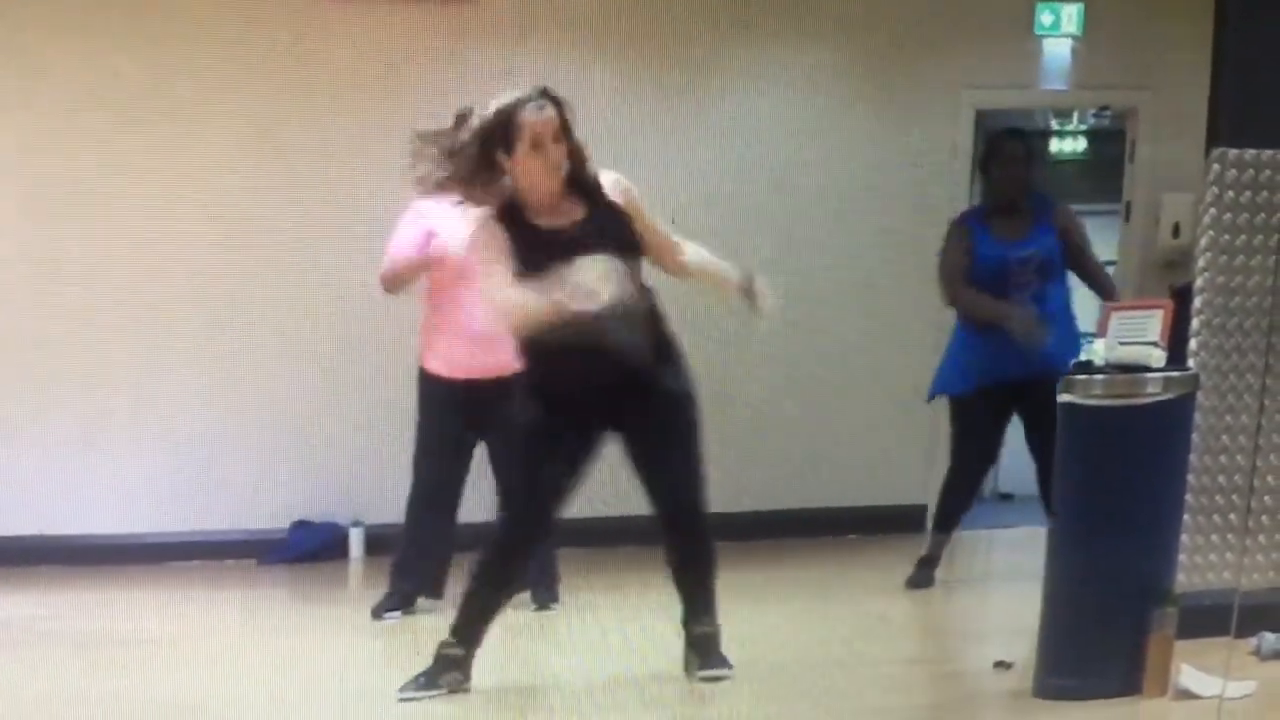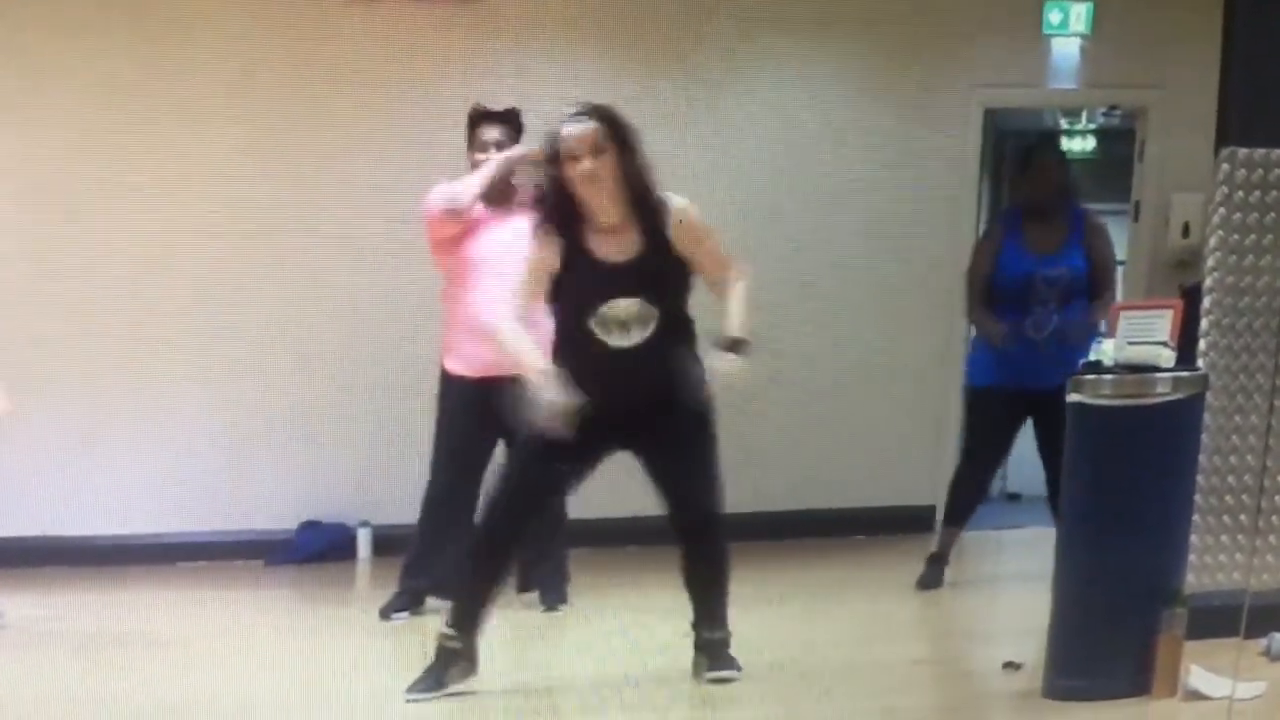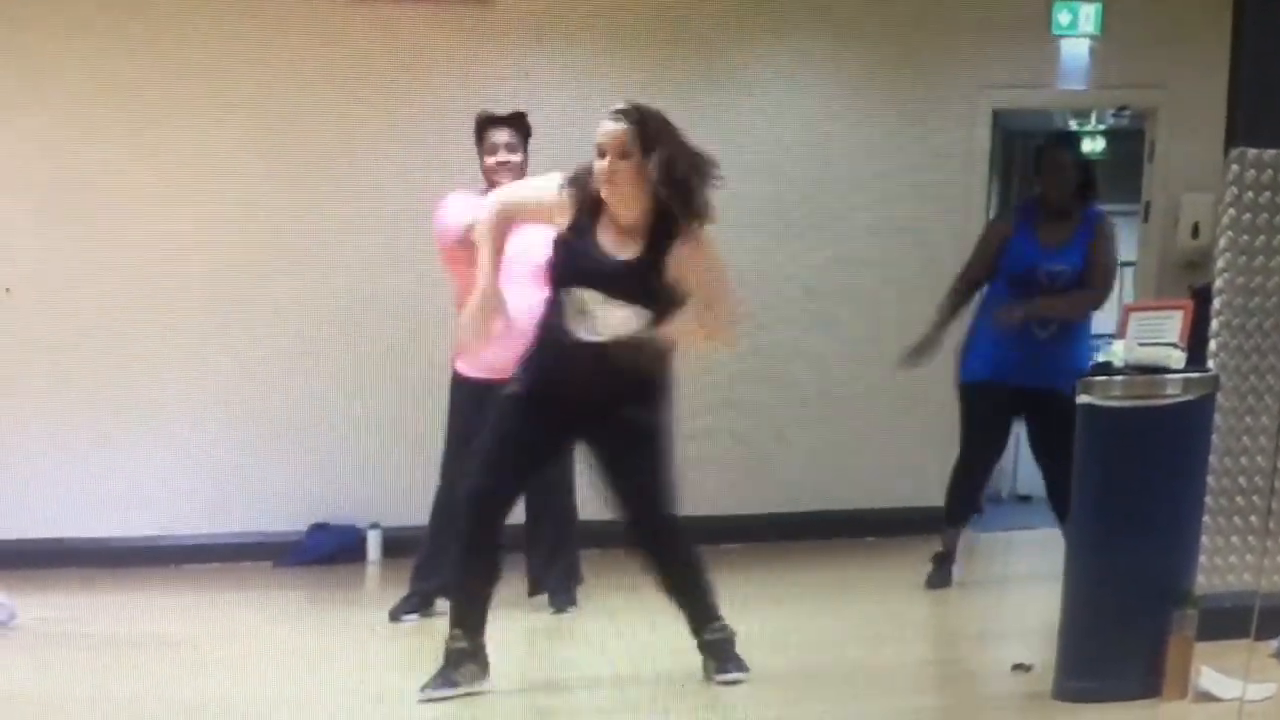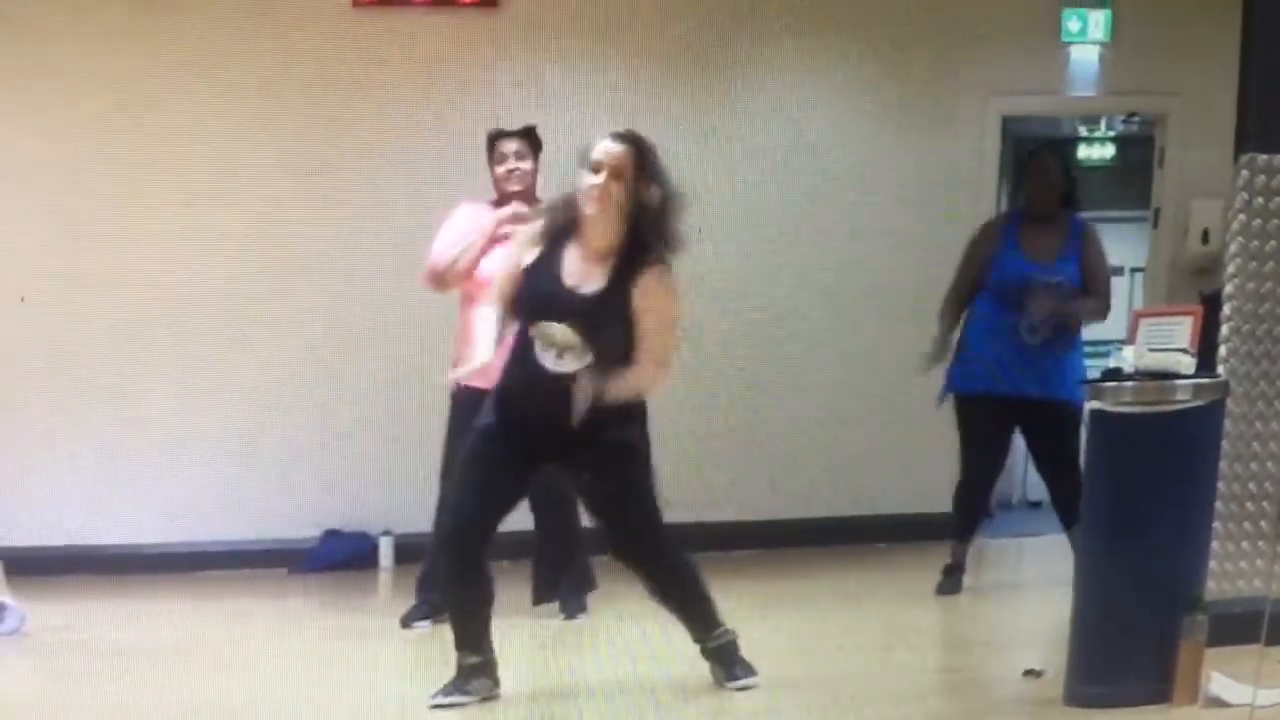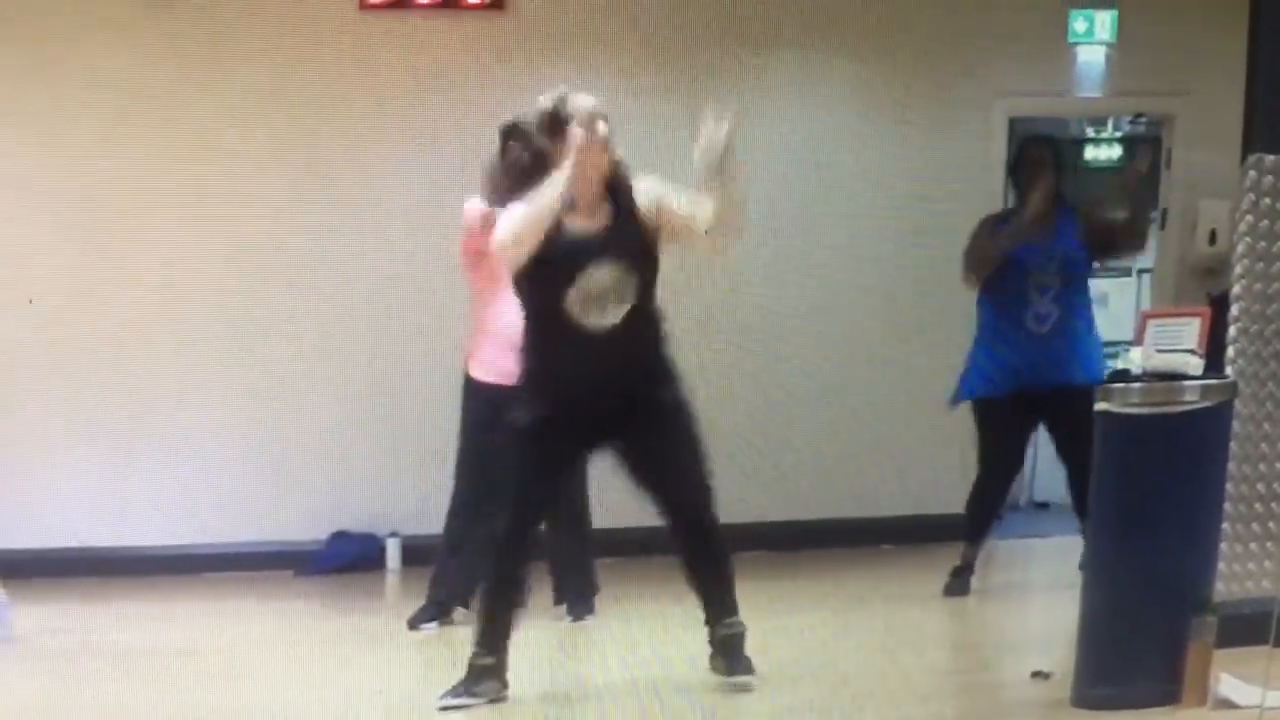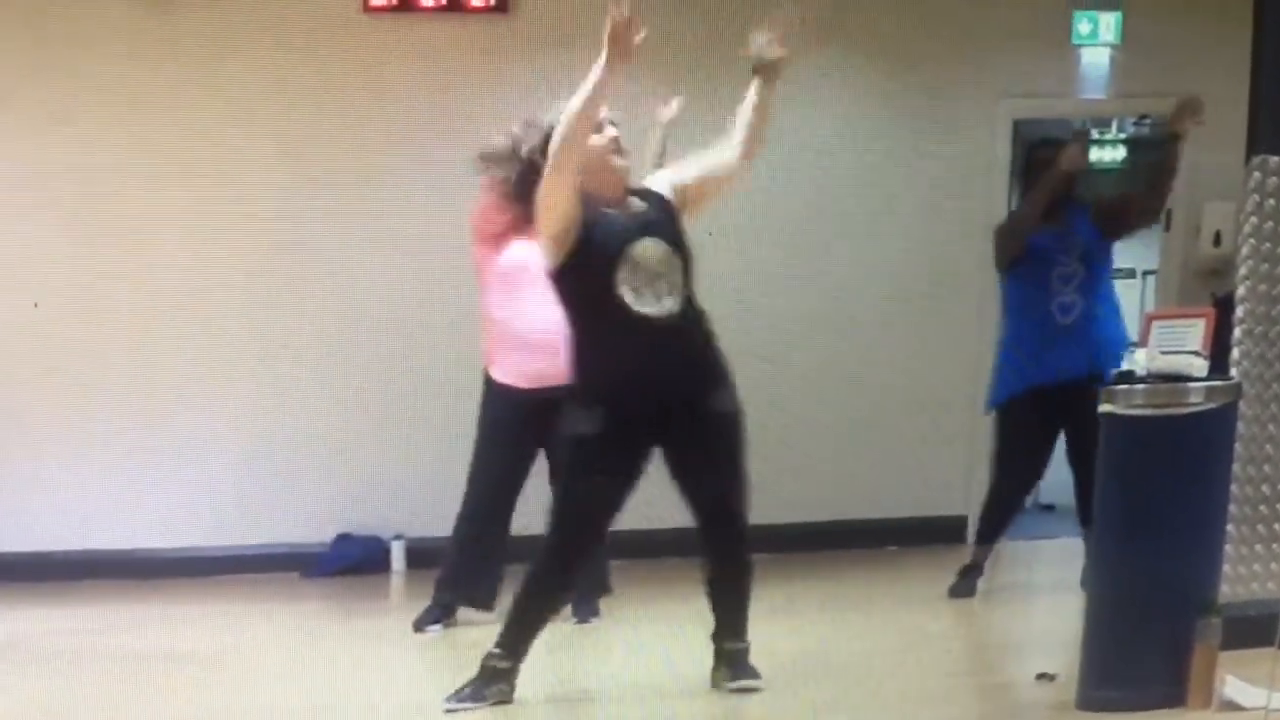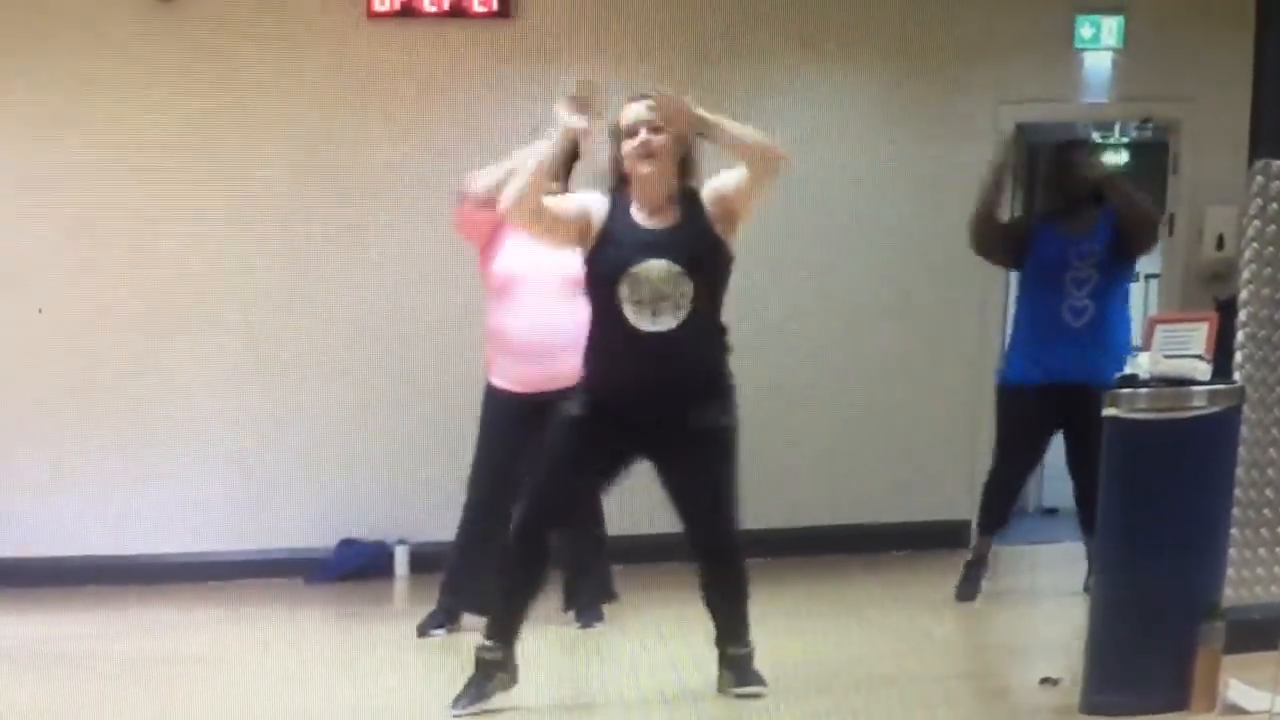
dt=0.2s
person 1, frame 1
left shoulder: (611, 192)
right shoulder: (498, 226)
left elbow: (671, 254)
left wrist: (736, 280)
left hip: (652, 383)
right hip: (564, 398)
left knee: (685, 511)
right knee: (521, 528)
left ankle: (702, 640)
right ankle: (455, 657)
person 1, frame 2
left shoulder: (671, 217)
right shoulder: (551, 235)
left elbow: (730, 276)
right elbow: (516, 320)
left wrist: (732, 339)
right wrist: (541, 381)
left hip: (670, 403)
right hip: (578, 404)
left knee: (701, 520)
right knee: (503, 518)
left ankle: (712, 643)
right ankle: (455, 651)
person 1, frame 3
left shoulder: (683, 241)
right shoulder: (572, 201)
left elbow: (721, 325)
right elbow: (498, 205)
left wrist: (645, 326)
right wrist: (486, 292)
left hip: (626, 404)
right hip: (542, 389)
left knee: (654, 528)
right knee: (481, 509)
left ankle: (715, 642)
right ankle: (465, 656)
person 1, frame 4
left shoulder: (649, 274)
right shoulder: (544, 234)
left elbow: (655, 367)
right elbow: (498, 301)
left wrist: (607, 388)
left hip: (605, 425)
right hip: (514, 419)
left knee: (645, 546)
right knee: (460, 536)
left ankle: (720, 646)
right ankle: (476, 668)
person 1, frame 5
left shoulder: (641, 199)
right shoulder: (529, 213)
left elbow: (714, 225)
right elbow: (509, 247)
left wrist: (716, 171)
right wrist: (570, 172)
left hip: (644, 396)
right hip: (556, 403)
left knee: (696, 515)
right knee: (514, 532)
left ankle: (727, 641)
right ankle: (487, 668)
person 1, frame 6
left shoulder: (662, 195)
right shoulder: (564, 215)
left elbow: (739, 152)
right elbow: (561, 151)
left wrist: (762, 78)
right wrist: (606, 66)
left hip: (699, 398)
right hip: (610, 410)
left knee: (726, 530)
right knee: (570, 546)
left ankle: (731, 654)
right ankle: (500, 670)
person 1, frame 7
left shoulder: (713, 206)
right shoulder: (596, 214)
left elbow: (767, 162)
right elbow: (516, 208)
left wrist: (697, 119)
right wrist: (562, 135)
left hip: (694, 412)
right hip: (602, 411)
left knee: (717, 540)
right knee: (531, 527)
left ankle: (736, 659)
right ankle: (495, 663)
person 2, frame 1
right shoulder: (428, 210)
right elbow: (391, 279)
right wrist: (424, 259)
left hip: (515, 375)
right hip: (446, 377)
left knee: (525, 481)
right knee: (433, 483)
left ankle: (541, 580)
right ankle: (408, 586)
person 2, frame 2
right shoulder: (450, 201)
right elbow: (447, 208)
right wrist: (499, 166)
right hip: (467, 374)
right knee: (450, 483)
left ankle: (549, 581)
right ankle: (418, 586)
person 2, frame 3
right shoulder: (460, 205)
right elbow: (458, 235)
right hip: (480, 375)
left knee: (551, 484)
right knee: (460, 485)
left ankle: (559, 582)
right ankle: (427, 588)
person 2, frame 4
right shoulder: (469, 218)
right elbow: (436, 275)
right wrist: (495, 225)
right hip: (481, 385)
left knee: (555, 493)
right knee: (461, 493)
left ankle: (569, 588)
right ankle: (435, 596)
person 2, frame 5
right shoulder: (484, 214)
right elbow: (487, 221)
right hip: (492, 382)
left knee: (567, 492)
right knee: (475, 493)
left ankle: (577, 591)
right ankle: (444, 597)
person 2, frame 6
right shoulder: (494, 219)
right elbow: (500, 179)
left wrist: (661, 128)
left hip: (575, 385)
right hip: (511, 386)
right knee: (486, 492)
left ankle: (584, 592)
right ankle: (452, 597)
person 2, frame 7
right shoulder: (496, 228)
right elbow: (473, 191)
left hip: (576, 390)
right hip: (510, 392)
left knee: (579, 500)
right knee: (486, 501)
left ankle: (587, 598)
right ankle: (453, 604)
person 3, frame 1
left shoulder: (1056, 217)
right shoulder: (966, 227)
left elbow: (1091, 271)
right elbow: (955, 292)
right wrist: (1008, 314)
left hip: (1049, 366)
right hip: (981, 369)
left knee: (1056, 461)
right knee: (969, 464)
right ankle: (931, 557)
person 3, frame 2
left shoulder: (1088, 229)
right shoulder: (1000, 232)
left elbow: (1106, 293)
right elbow: (975, 299)
left wrist: (1090, 322)
right wrist: (987, 325)
left hip: (1066, 373)
right hip: (1001, 371)
left knee: (1065, 468)
right knee: (978, 461)
right ankle: (940, 555)
person 3, frame 3
left shoulder: (1097, 229)
right shoulder: (1012, 223)
left elbow: (1095, 295)
right elbow: (967, 281)
left wrist: (1030, 308)
right wrist: (934, 332)
left hip: (1059, 373)
right hip: (993, 367)
left knee: (1061, 466)
right knee: (976, 460)
right ankle: (945, 555)
person 3, frame 4
left shoulder: (1083, 238)
right shoulder: (996, 233)
left elbow: (1101, 305)
right elbow: (958, 295)
left wrist: (1062, 306)
right wrist: (944, 338)
left hip: (1054, 383)
right hip: (986, 378)
left knee: (1064, 476)
right knee: (979, 473)
right ankle: (956, 564)
person 3, frame 5
left shoulder: (1080, 225)
right shoulder: (995, 227)
left elbow: (1133, 240)
right elbow: (975, 271)
left wrist: (1135, 189)
right wrist: (1026, 218)
left hip: (1073, 374)
right hip: (1003, 376)
left knee: (1087, 470)
right knee: (997, 473)
right ankle: (965, 566)
person 3, frame 6
left shoulder: (1095, 217)
right shoulder: (1014, 228)
left elbow: (1150, 204)
right elbow: (1012, 241)
left wrist: (1175, 142)
right wrist: (1055, 178)
left hip: (1094, 371)
right hip: (1030, 374)
left knee: (1094, 473)
right knee: (1015, 474)
right ankle: (974, 564)
person 3, frame 7
left shoulder: (1118, 225)
right shoulder: (1033, 231)
left elbow: (1150, 226)
right elbow: (982, 240)
left wrist: (1108, 178)
right wrist: (998, 175)
left hip: (1099, 375)
right hip: (1033, 373)
left knee: (1092, 474)
right knee: (1010, 466)
right ankle: (977, 562)
